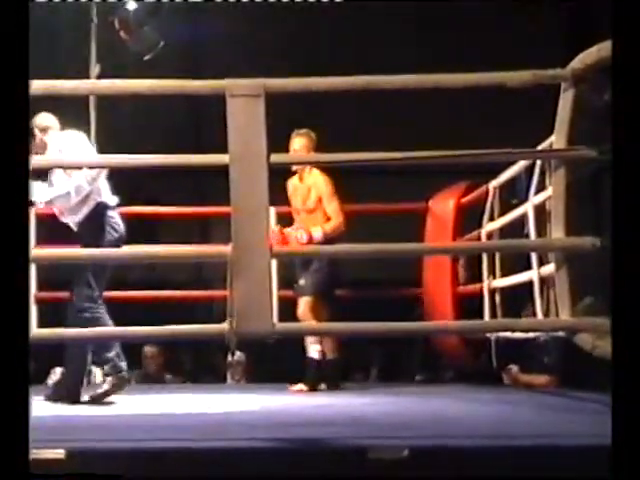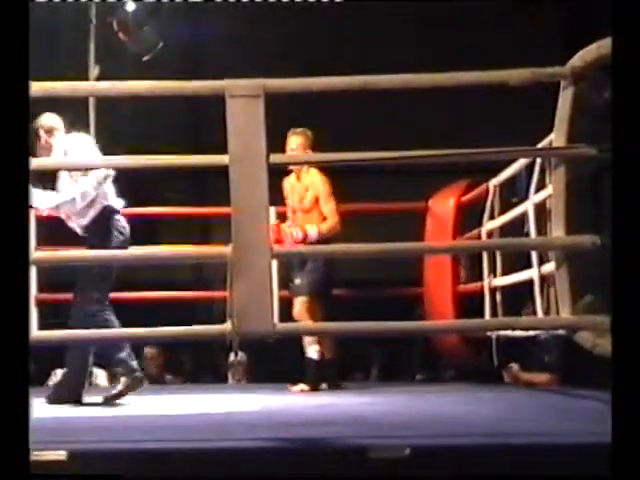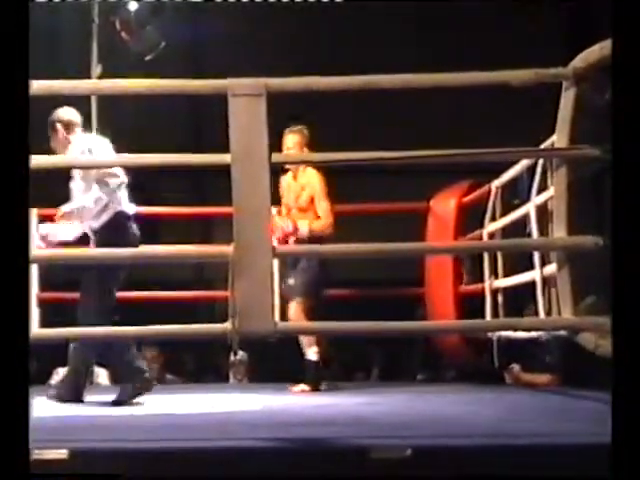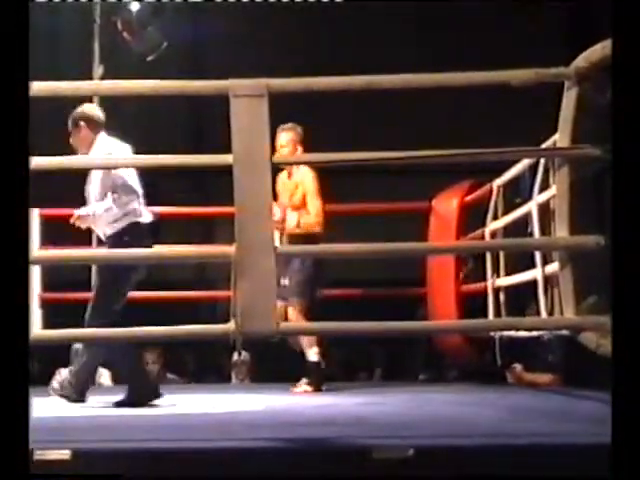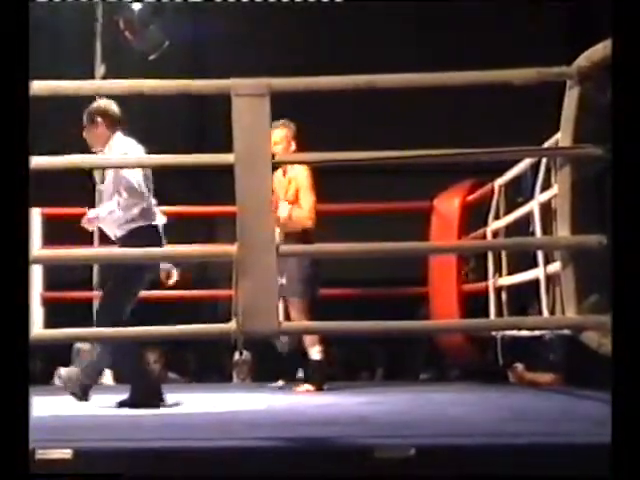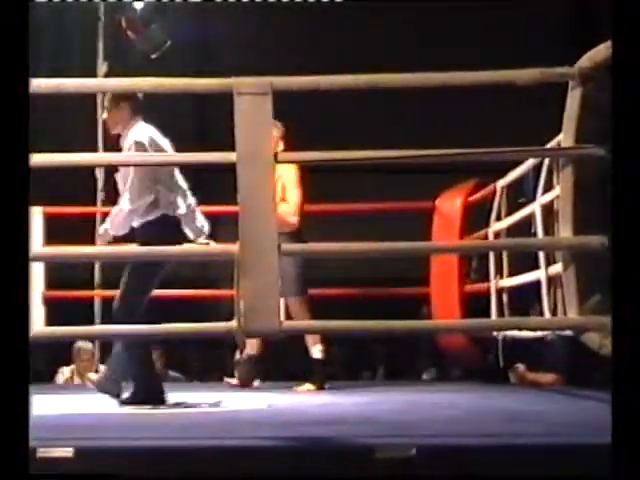
dt=0.1s
person 1, frame 1
left shoulder: (69, 140)
right shoulder: (58, 156)
left elbow: (95, 168)
right elbow: (52, 193)
left wrist: (62, 196)
left hip: (100, 224)
right hip: (93, 227)
left knee: (86, 300)
right knee: (79, 303)
left ankle: (115, 369)
right ankle: (69, 385)
person 1, frame 2
left shoulder: (76, 143)
right shoulder: (64, 159)
left elbow: (102, 173)
right elbow: (60, 199)
left wrist: (69, 201)
right wrist: (33, 195)
left hip: (105, 228)
right hip: (99, 231)
left knee: (93, 303)
right knee: (83, 308)
left ankle: (128, 369)
right ankle: (70, 386)
person 1, frame 3
left shoulder: (92, 145)
right shoulder: (81, 161)
left elbow: (116, 180)
right elbow: (87, 213)
left wrist: (77, 207)
left hip: (115, 232)
right hip: (109, 235)
left knee: (96, 309)
right knee: (90, 310)
left ankle: (136, 374)
right ankle: (71, 386)
person 1, frame 4
left shoulder: (111, 150)
right shoulder: (101, 160)
left elbow: (131, 196)
left wrist: (93, 213)
left hip: (128, 239)
right hip: (123, 241)
left knee: (102, 316)
right knee: (99, 315)
left ankle: (140, 385)
right ankle: (76, 383)
person 1, frame 5
left shoulder: (121, 151)
right shoulder: (124, 150)
left elbow: (136, 200)
left wrist: (98, 218)
left hip: (138, 241)
right hip: (143, 241)
left knee: (110, 316)
right knee: (110, 315)
left ankle: (146, 390)
right ankle: (82, 379)
person 1, frame 6
left shoulder: (136, 139)
right shoulder: (152, 138)
left elbow: (137, 196)
right elbow: (180, 189)
left wrist: (109, 228)
right wrist: (199, 232)
left hip: (157, 232)
right hip: (164, 231)
left knee: (126, 310)
right knee: (129, 309)
left ankle: (146, 387)
right ankle: (117, 377)
person 2, frame 1
left shoulder: (321, 181)
right shoulder: (291, 184)
left elbow: (339, 222)
left wrist: (312, 235)
right wrist: (287, 234)
left hip: (321, 253)
right hip: (304, 254)
left knee: (305, 311)
right knee: (320, 316)
left ankle: (312, 377)
right ankle: (332, 376)
person 2, frame 2
left shoulder: (318, 181)
right shoulder: (287, 183)
left elbow: (335, 223)
left wrist: (307, 233)
right wrist: (282, 231)
left hip: (316, 253)
right hip: (299, 254)
left knee: (300, 311)
right knee: (315, 316)
left ankle: (313, 377)
right ankle: (330, 375)
person 2, frame 3
left shoulder: (314, 179)
right shoulder: (283, 180)
left elbow: (327, 225)
left wrist: (298, 228)
right wrist: (278, 229)
left hip: (309, 252)
left knee: (297, 313)
right knee: (296, 315)
left ankle: (314, 377)
right ankle: (316, 367)
person 2, frame 4
left shoulder: (307, 176)
right shoulder: (281, 179)
left elbow: (317, 223)
left wrist: (287, 217)
right wrist: (276, 225)
left knee: (295, 315)
right knee: (280, 315)
left ankle: (315, 377)
right ankle: (313, 366)
person 2, frame 5
left shoulder: (302, 173)
right shoulder: (276, 175)
left elbow: (307, 219)
left wrist: (278, 206)
left hip: (300, 247)
right hip: (282, 246)
left knee: (299, 314)
left ankle: (317, 376)
right ankle: (291, 366)
person 2, frame 6
left shoulder: (289, 170)
left elbow: (293, 216)
left wrist: (271, 204)
left hip: (288, 245)
left knee: (298, 312)
left ankle: (319, 375)
right ankle: (247, 372)
